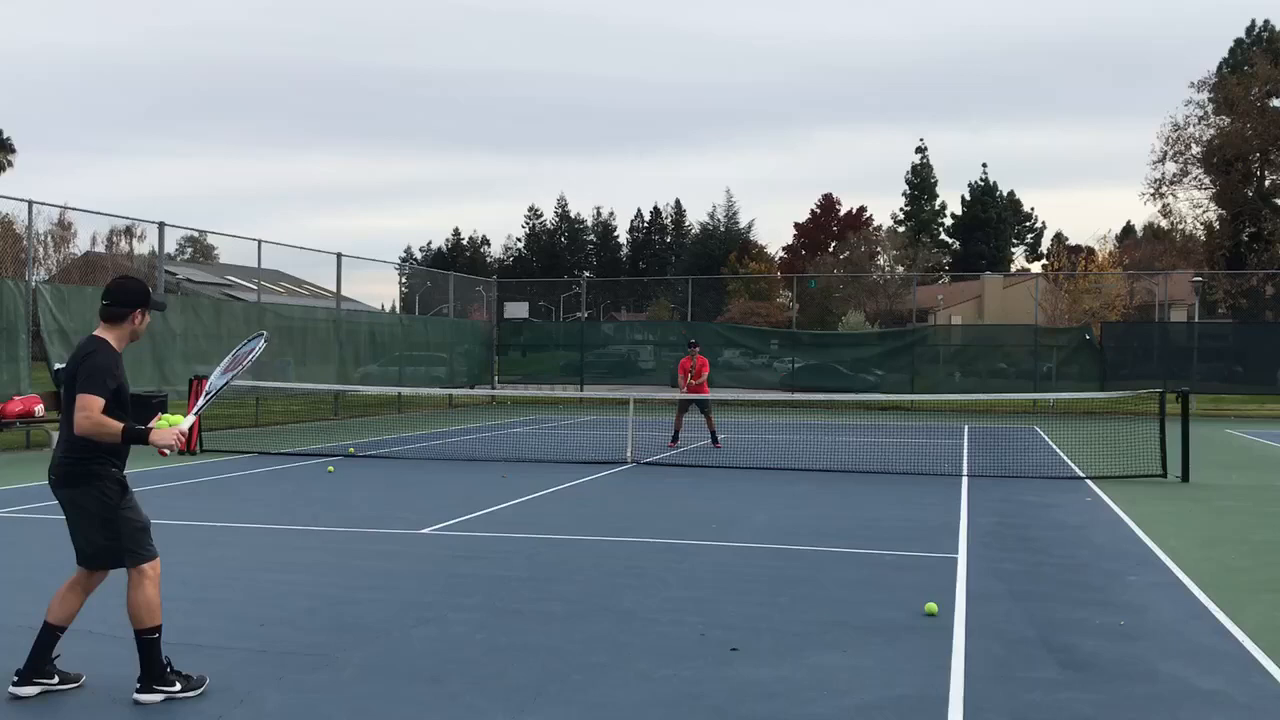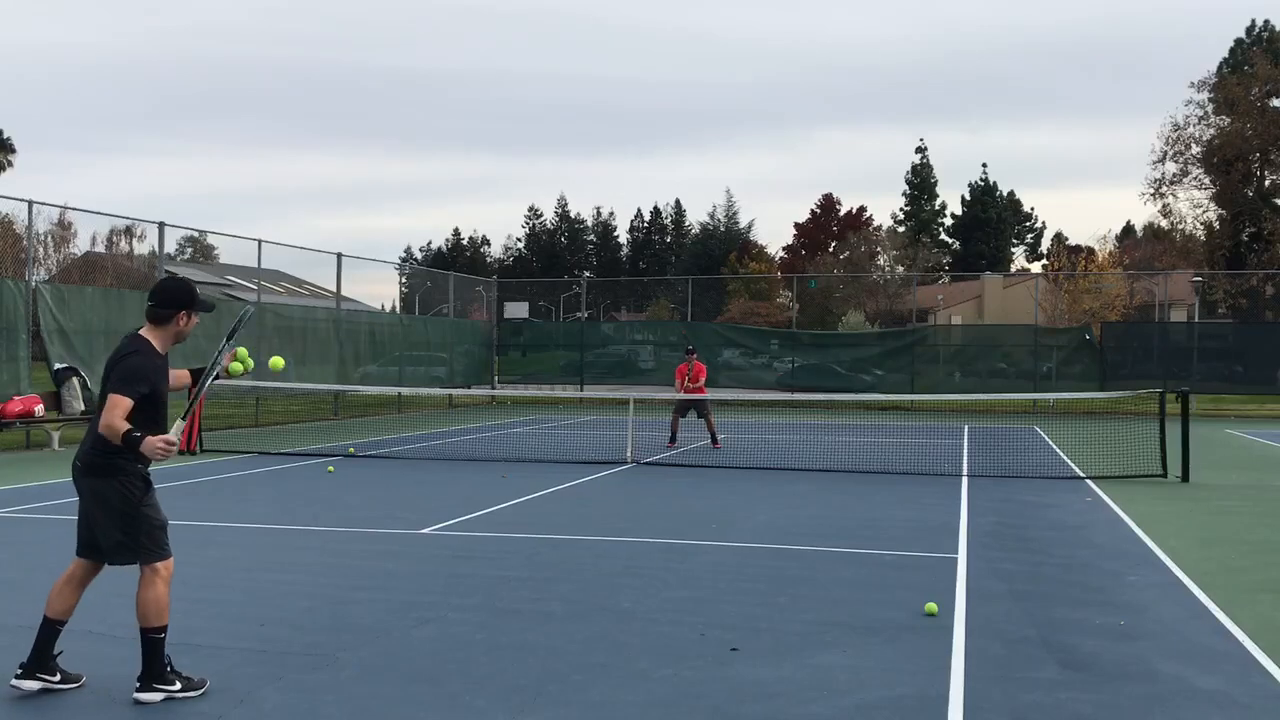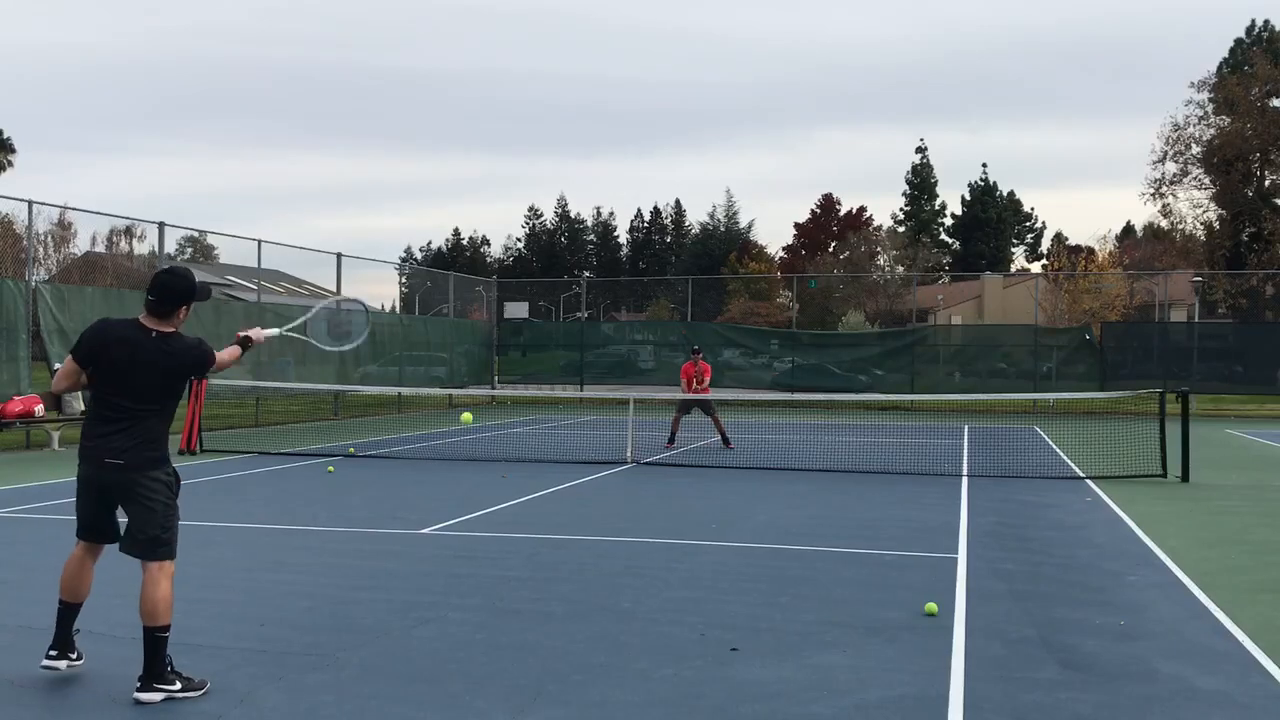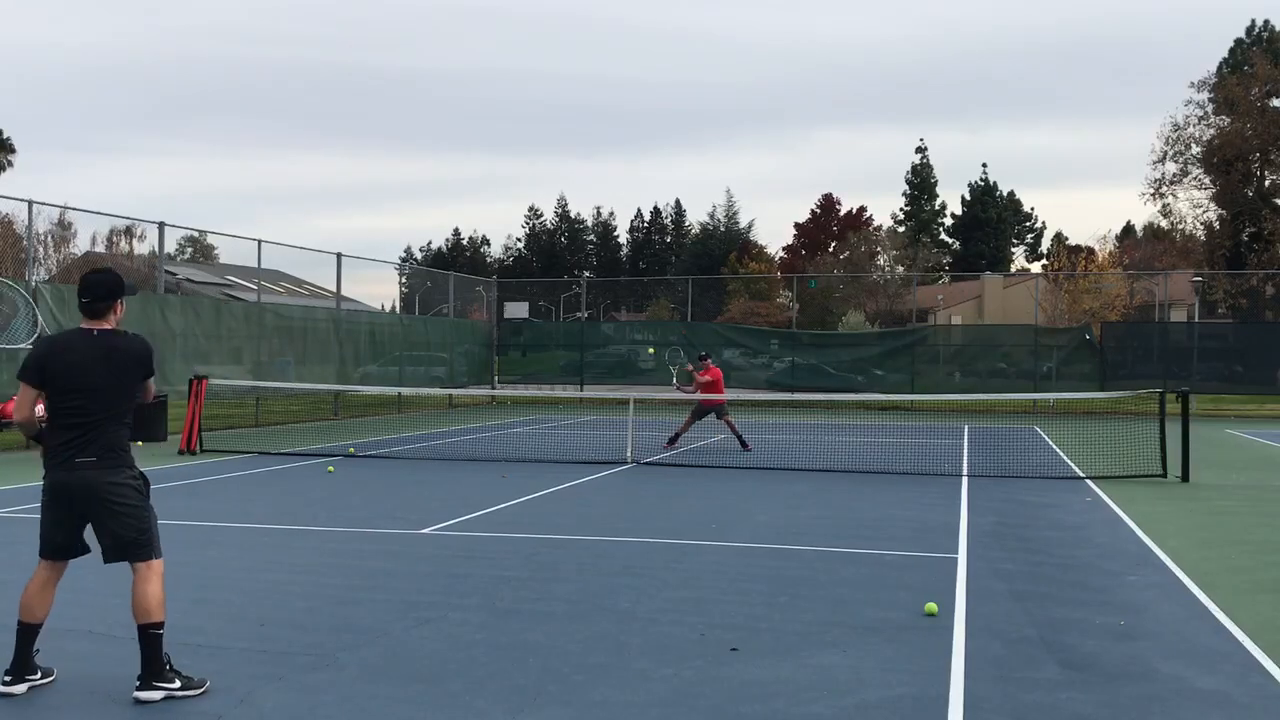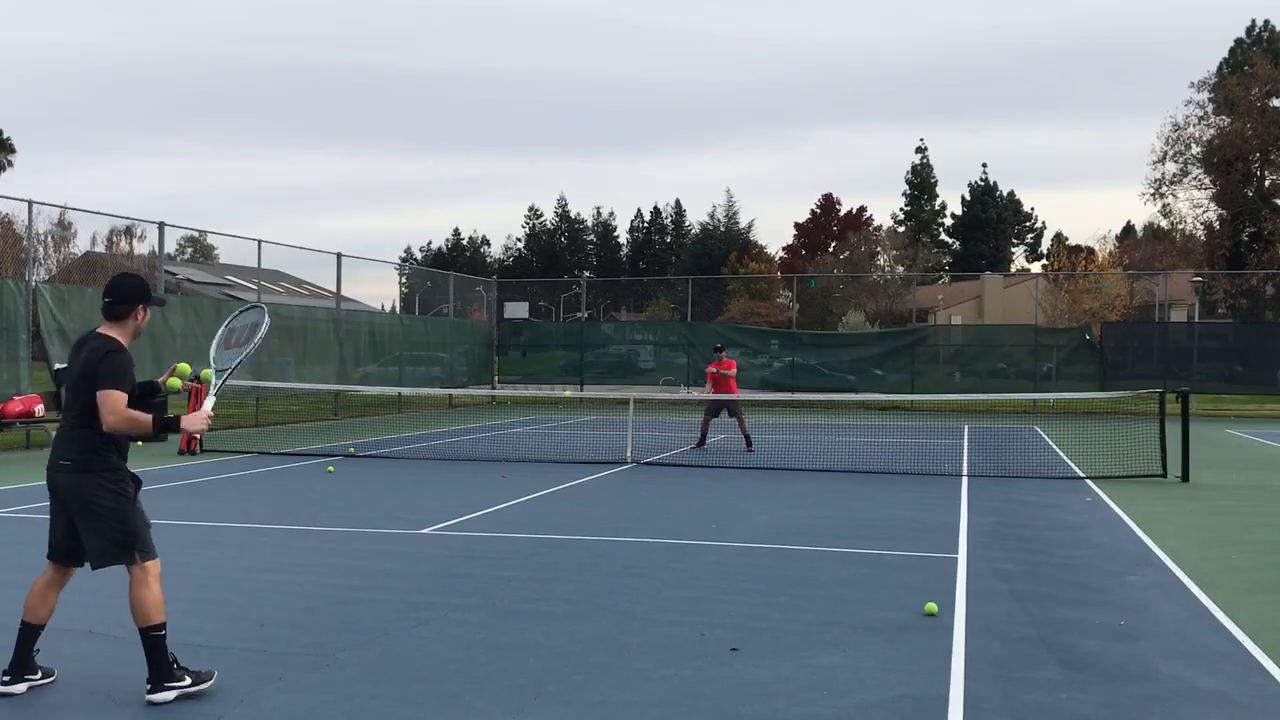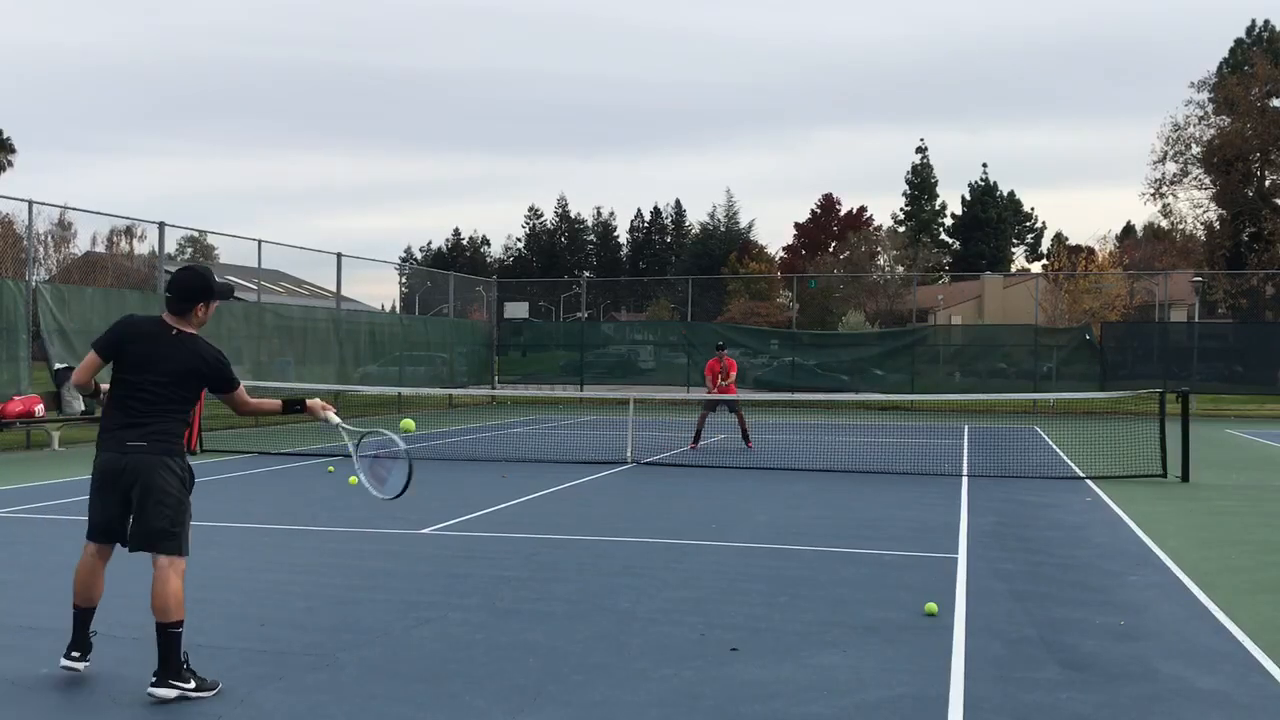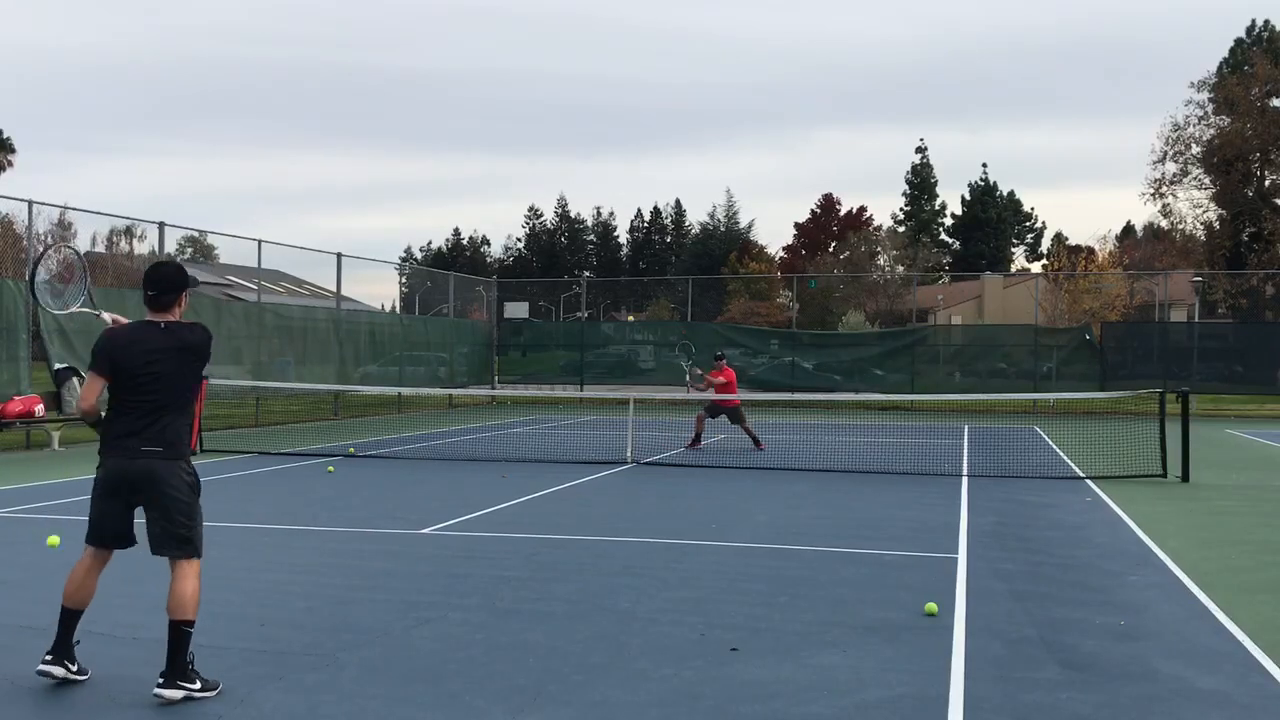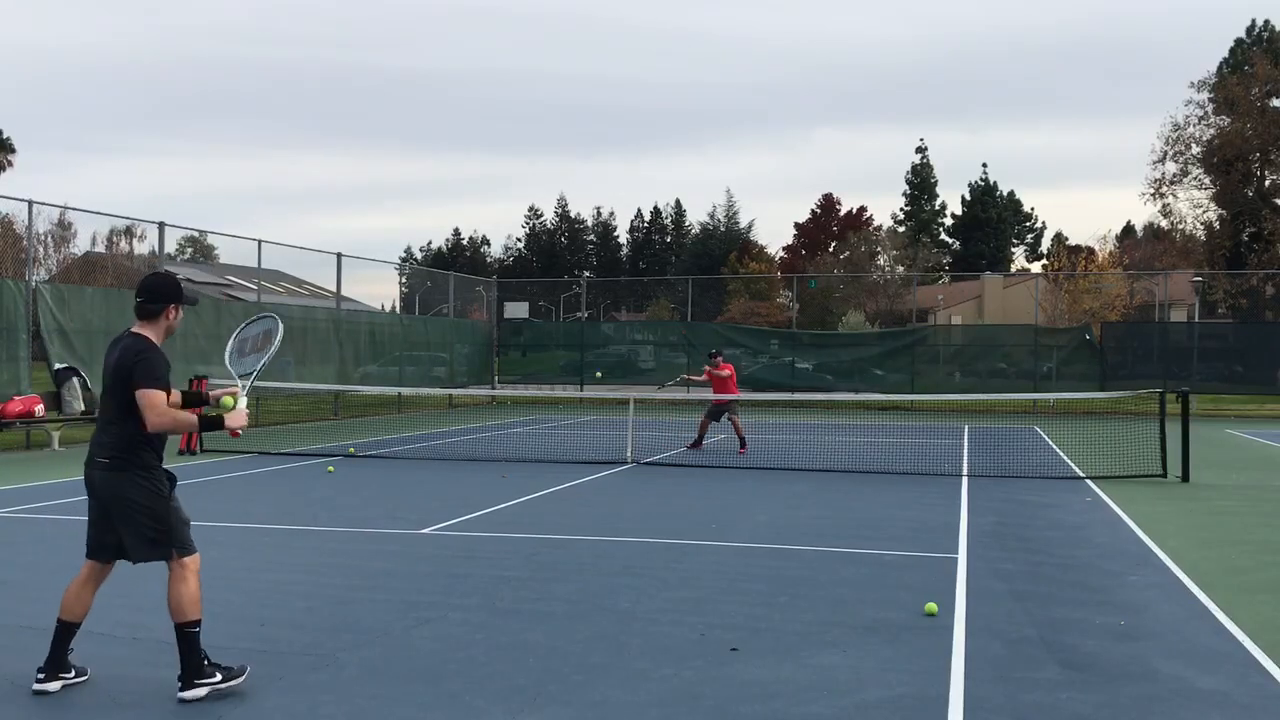
dt=0.4s
person 1, frame 1
left shoulder: (99, 352)
right shoulder: (99, 359)
right elbow: (84, 423)
left wrist: (149, 432)
right wrist: (145, 436)
left hip: (82, 477)
right hip: (92, 480)
left knee: (91, 571)
right knee: (145, 568)
left ankle: (35, 670)
right ankle: (154, 677)
person 1, frame 2
left shoulder: (145, 345)
right shoulder: (140, 360)
left elbow: (163, 380)
right elbow: (110, 422)
left wrist: (210, 372)
right wrist: (140, 443)
left hip: (96, 472)
right hip: (116, 475)
left knee: (84, 565)
right knee: (158, 566)
left ankle: (37, 666)
right ankle: (156, 676)
person 1, frame 3
left shoulder: (105, 331)
right shoulder: (186, 351)
left elbow: (60, 386)
right elbow: (219, 361)
right wrist: (246, 342)
left hip: (95, 460)
right hip: (144, 469)
left knee: (87, 546)
right knee: (159, 566)
left ankle: (61, 646)
right ankle: (155, 676)
person 1, frame 4
left shoulder: (47, 348)
right shoulder: (135, 348)
left hip: (60, 473)
right hip: (109, 472)
left knee: (49, 566)
right knee: (149, 566)
right ankle: (155, 674)
person 1, frame 5
left shoulder: (87, 344)
right shoulder: (113, 355)
right elbow: (114, 420)
left wrist: (153, 386)
right wrist: (176, 423)
left hip: (65, 472)
right hip: (98, 476)
left knee: (57, 569)
right knee: (146, 567)
right ankle: (164, 675)
person 1, frame 6
left shoulder: (128, 327)
right shoulder: (205, 356)
left elbow: (79, 380)
right elbow: (245, 405)
left wrist: (100, 393)
right wrist: (300, 406)
left hip: (110, 455)
right hip: (160, 462)
left knee: (97, 548)
right knee: (169, 562)
left ankle: (77, 646)
right ankle: (169, 673)
person 1, frame 7
left shoulder: (112, 340)
right shoulder: (199, 338)
left elbow: (86, 406)
left hip: (116, 462)
right hip: (166, 465)
left knee: (94, 554)
right knee: (187, 564)
left ankle: (59, 655)
right ankle: (176, 673)
person 1, frame 8
left shoulder: (123, 344)
right shoulder: (146, 355)
right elbow: (157, 421)
left wrist: (204, 397)
right wrist: (215, 422)
left hip: (103, 470)
right hip: (133, 475)
left knee: (95, 567)
right knee: (185, 563)
left ankle: (54, 666)
right ankle: (195, 672)
